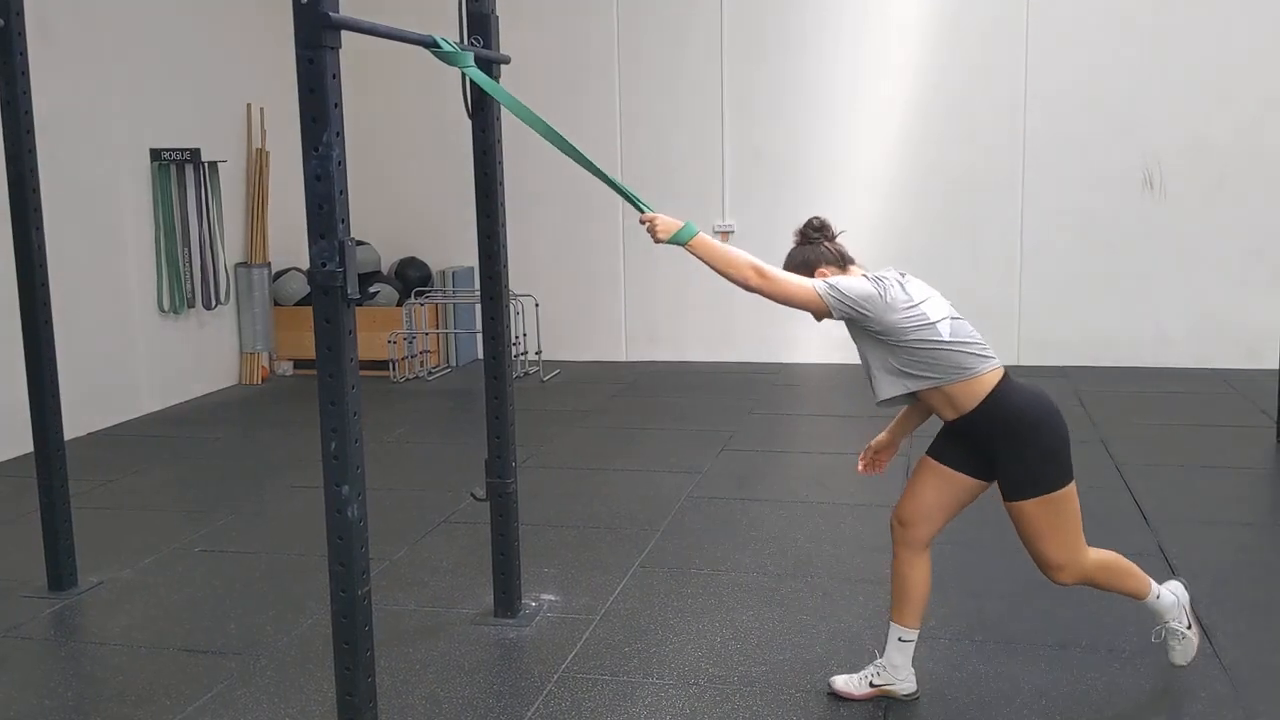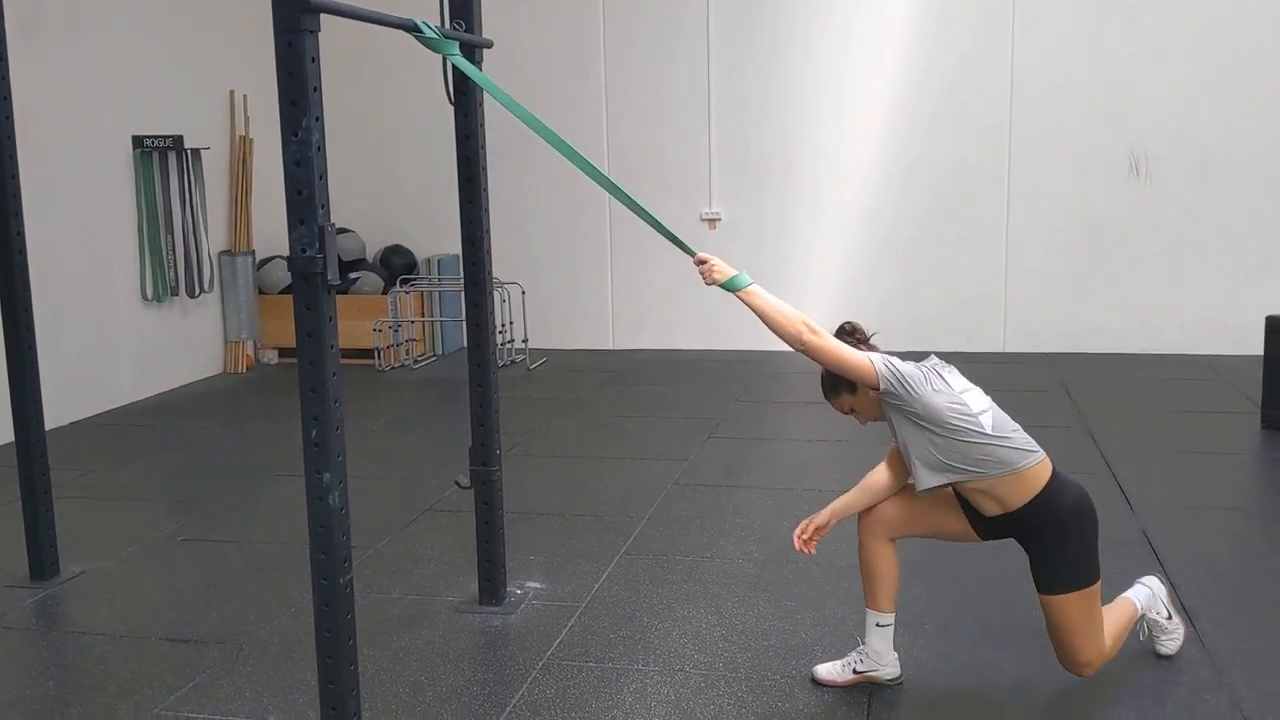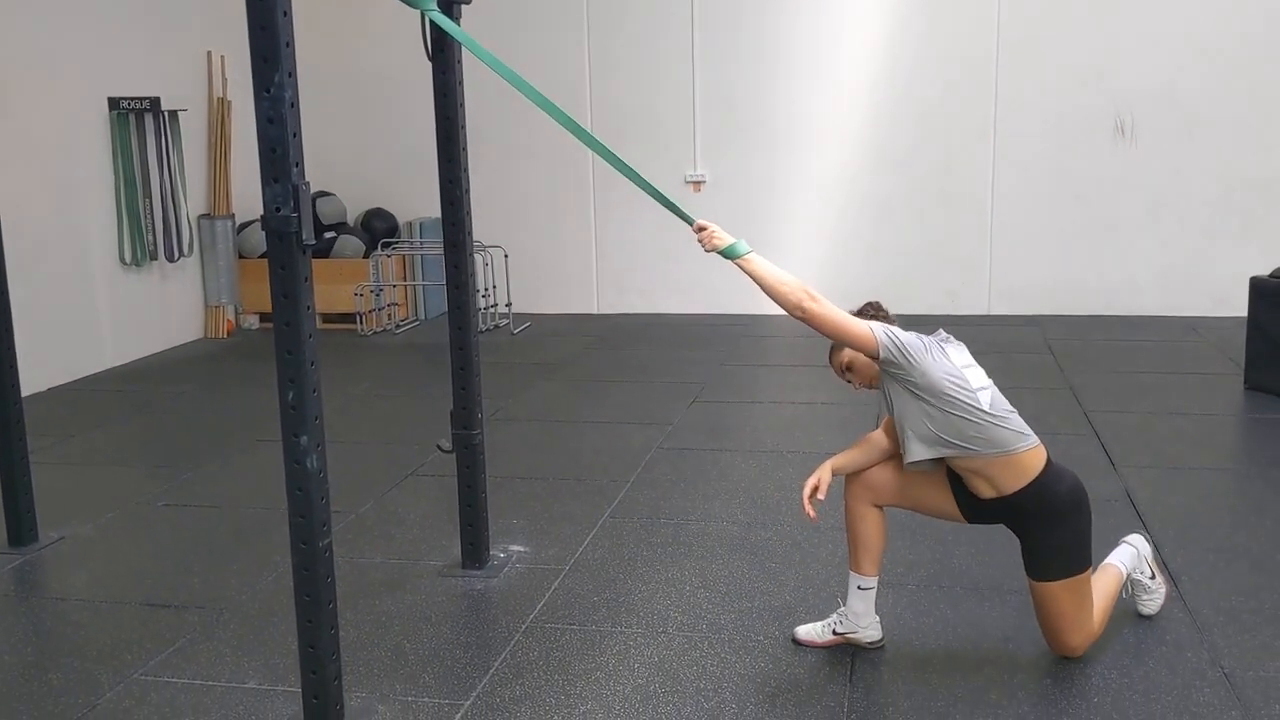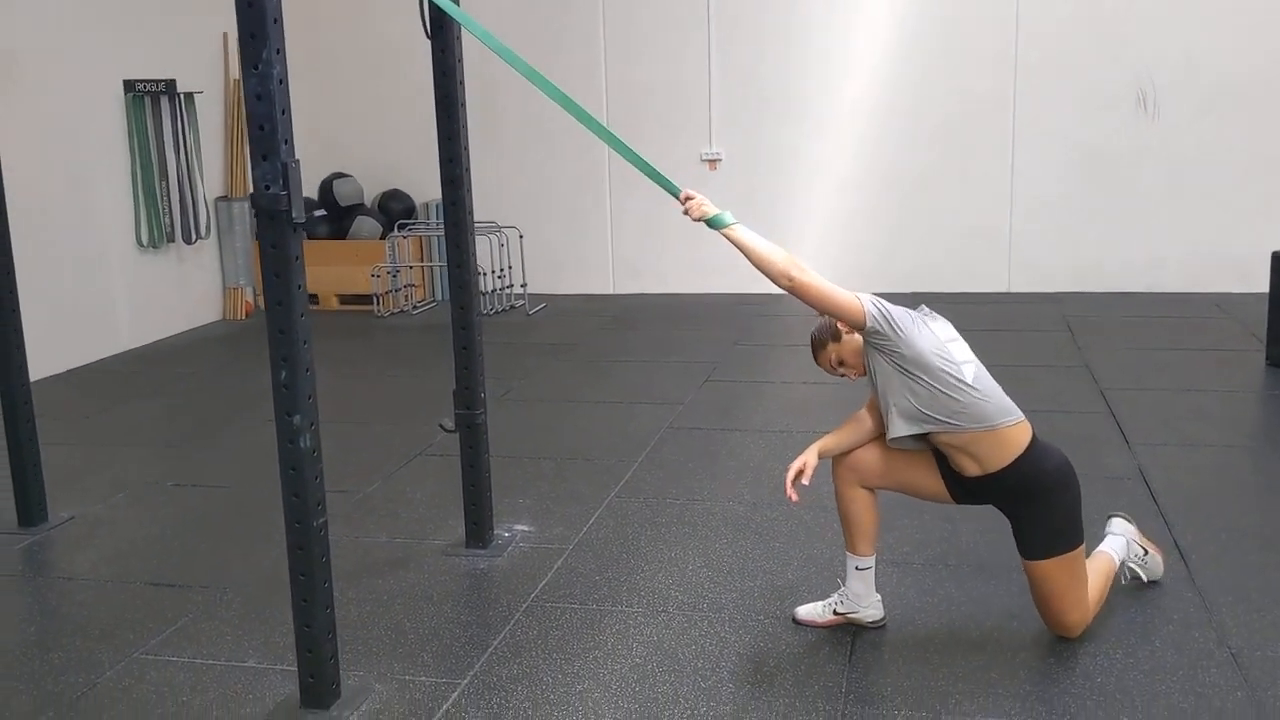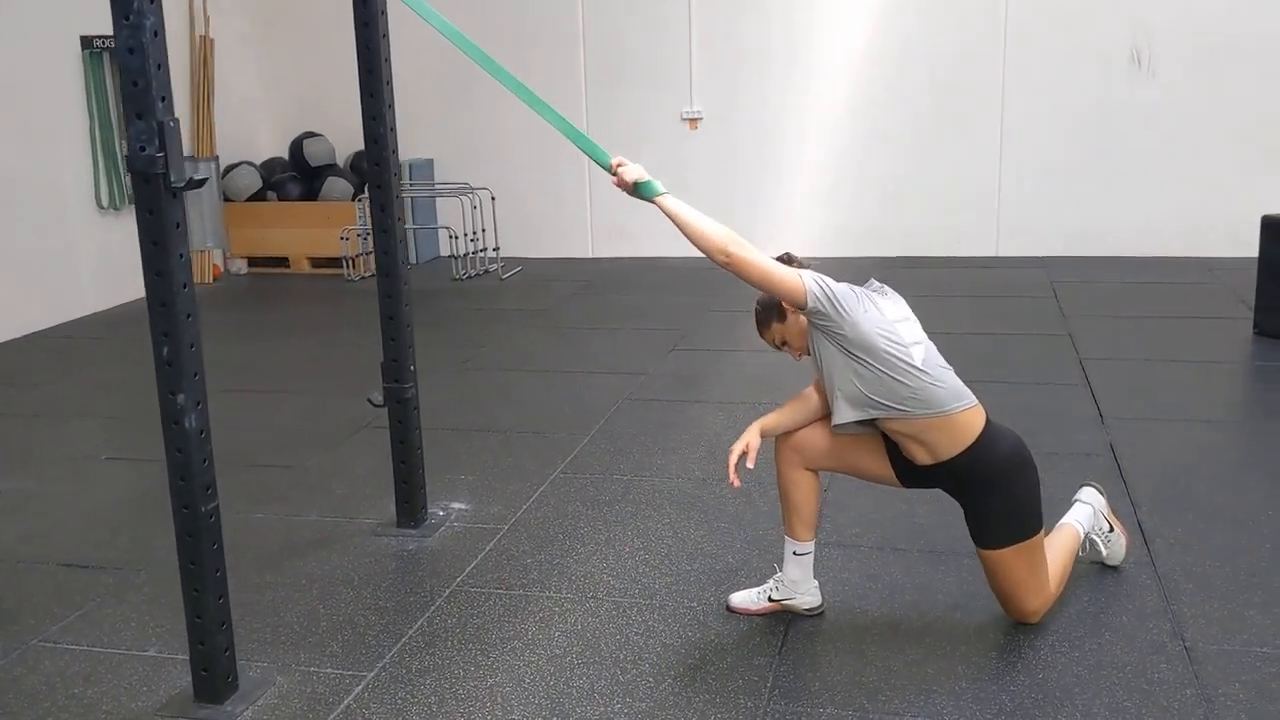
dt=1s
person 1, frame 1
left shoulder: (867, 294)
right shoulder: (888, 287)
left elbow: (758, 277)
left wrist: (684, 234)
right wrist: (893, 435)
left hip: (1021, 427)
right hip: (973, 428)
left knee: (1063, 565)
right knee: (909, 528)
left ankle: (1166, 600)
right ankle: (895, 671)
person 1, frame 2
left shoulder: (909, 382)
right shoulder: (906, 398)
left elbow: (808, 337)
right elbow: (895, 470)
left wrist: (738, 283)
right wrist: (831, 513)
left hip: (1055, 516)
right hip: (994, 504)
left knee: (1083, 660)
right knee: (876, 519)
left ankle: (1145, 599)
right ankle: (878, 657)
person 1, frame 3
left shoulder: (909, 352)
right shoulder: (905, 376)
left elbow: (806, 305)
right elbow: (889, 437)
left wrist: (735, 249)
right wrist: (831, 465)
left hip: (1047, 503)
right hip: (984, 490)
left knee: (1071, 644)
right knee: (863, 483)
left ankle: (1128, 559)
right ankle: (859, 621)
person 1, frame 4
left shoulder: (892, 328)
right shoulder: (888, 355)
left elbow: (793, 277)
right elbow: (874, 417)
left wrist: (721, 220)
right wrist: (817, 449)
left hip: (1034, 480)
right hip: (970, 471)
left knee: (1069, 623)
right knee: (851, 464)
left ankle: (1119, 545)
right ankle: (860, 601)
person 1, frame 5
left shoulder: (837, 305)
right shoulder: (838, 325)
left elbow: (731, 252)
right elbow: (824, 394)
left wrist: (653, 190)
right wrist: (759, 428)
left hip: (989, 467)
right hip: (921, 455)
left knee: (1027, 609)
right knee: (795, 443)
left ankle: (1084, 516)
right ankle: (797, 586)
